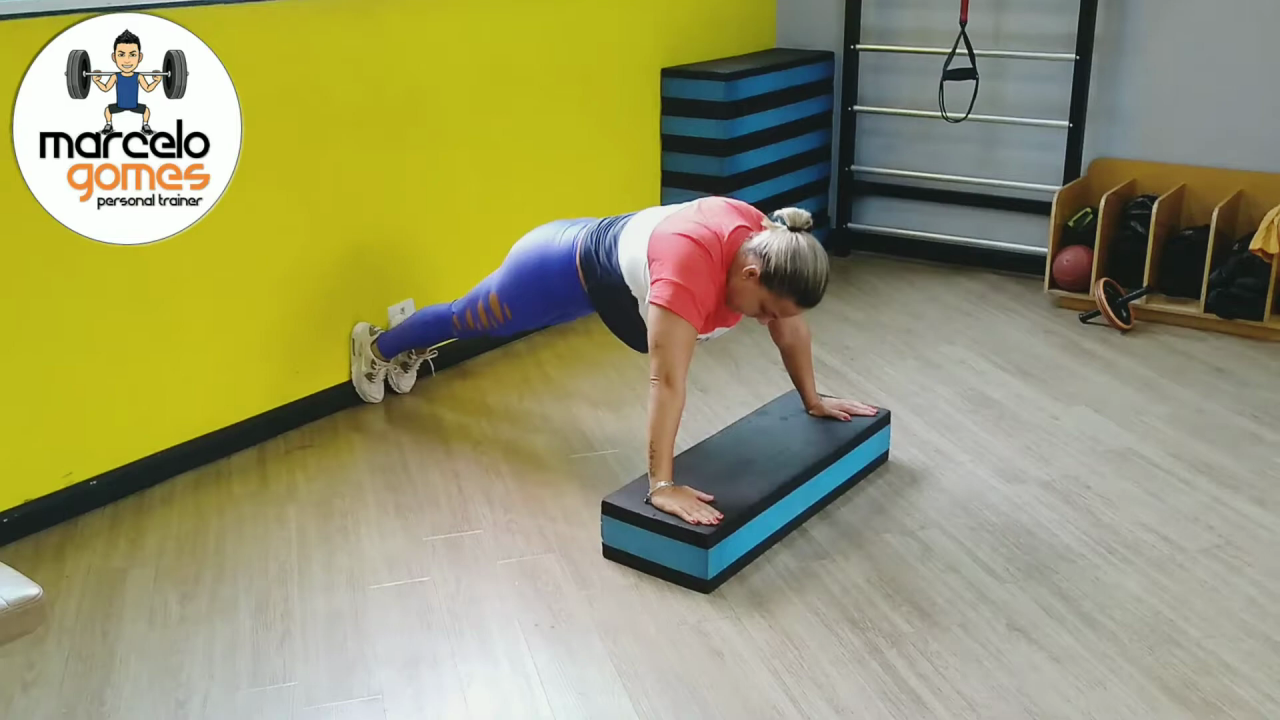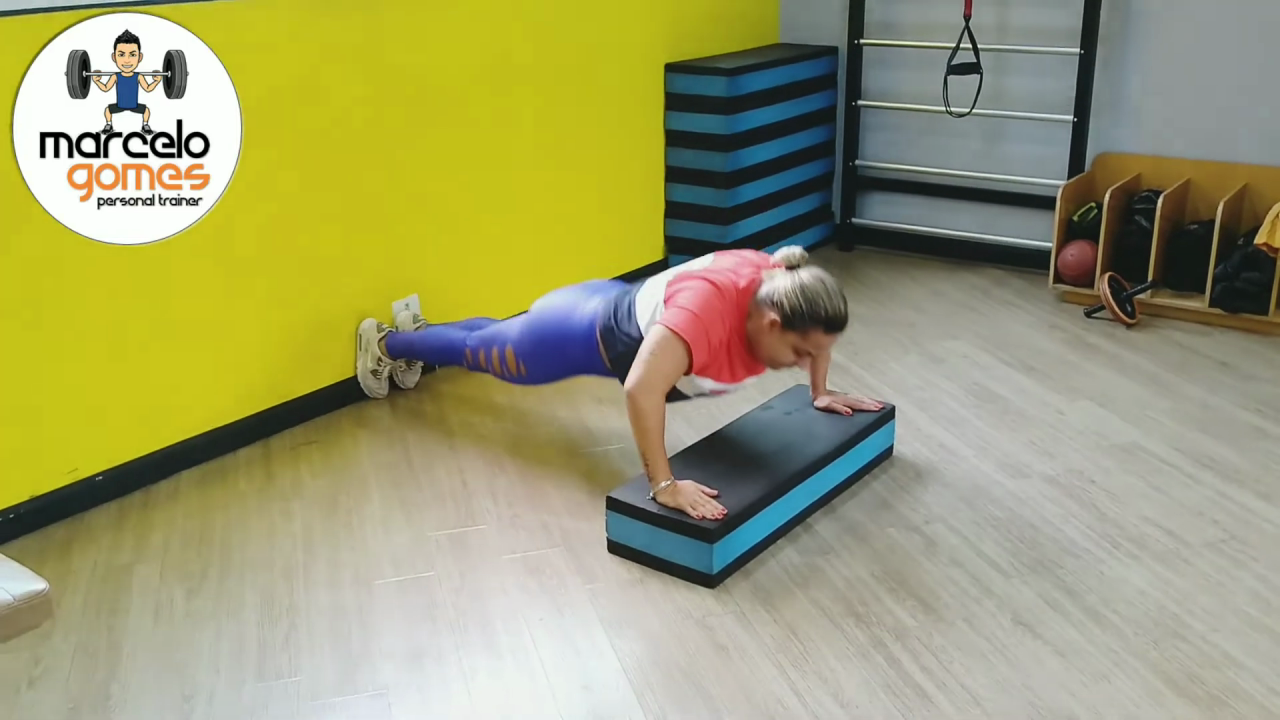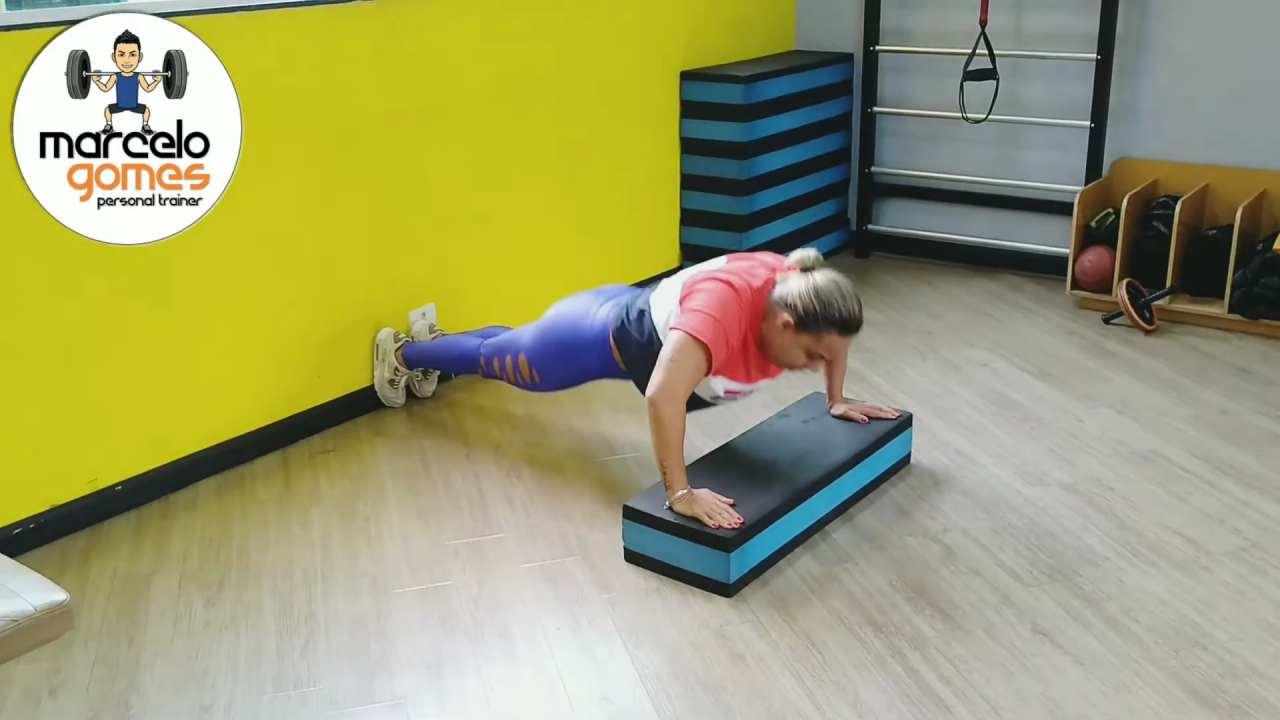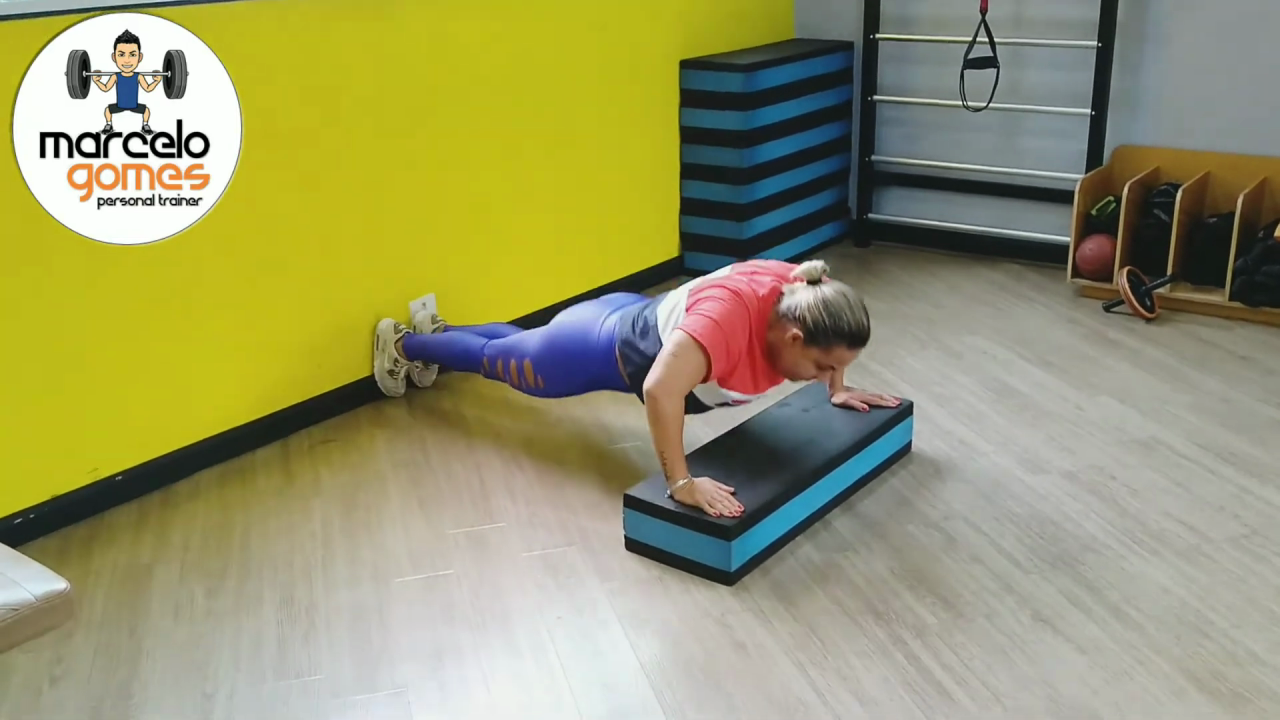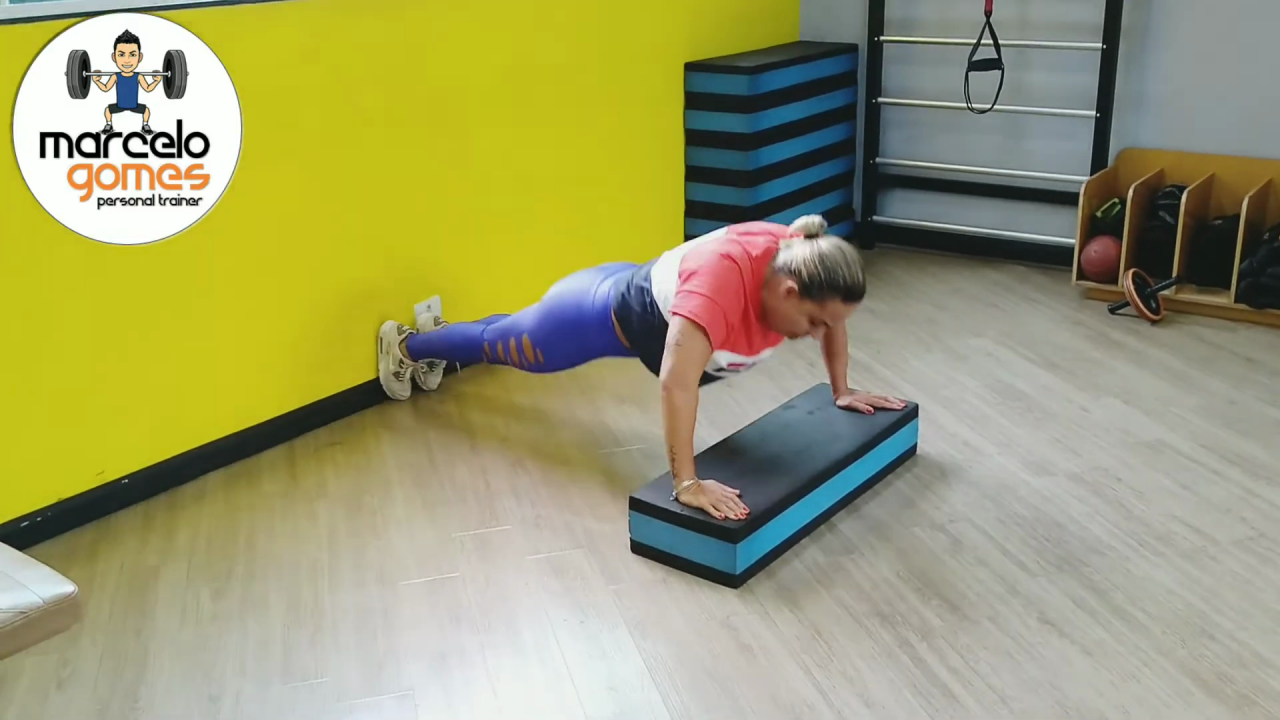
dt=1s
person 1, frame 1
left shoulder: (772, 249)
right shoulder: (692, 260)
left elbow: (792, 331)
right elbow: (666, 380)
left wrist: (813, 401)
right wrist: (662, 486)
left hip: (601, 271)
right hip: (562, 267)
left knee: (472, 324)
right knee: (465, 321)
left ankle: (412, 352)
right ankle: (378, 346)
person 1, frame 2
left shoulder: (784, 290)
right shoulder: (710, 305)
left elbow: (815, 329)
right elbow: (641, 390)
left wrist: (822, 391)
right wrist: (664, 486)
left hip: (621, 313)
right hip: (585, 332)
left knee: (490, 340)
right knee: (477, 351)
left ankle: (418, 327)
right ankle: (386, 342)
person 1, frame 3
left shoulder: (799, 292)
right shoulder: (724, 306)
left elbow: (832, 335)
right elbow: (662, 398)
left wrist: (837, 400)
right wrist: (680, 493)
left hip: (640, 318)
right hip: (601, 336)
left knee: (512, 343)
right knee: (496, 359)
left ankle: (433, 337)
right ankle: (403, 352)
person 1, frame 4
left shoulder: (803, 298)
right shoulder: (730, 315)
right elbow: (660, 391)
left wrist: (839, 391)
right wrist: (682, 483)
left hip: (639, 320)
right hip: (602, 348)
left knee: (514, 341)
right knee: (495, 360)
left ankle: (436, 329)
right ankle: (404, 343)
person 1, frame 5
left shoulder: (799, 262)
right shoulder: (723, 277)
left elbow: (833, 323)
right elbow: (677, 382)
left wrist: (842, 390)
right wrist: (687, 483)
left hip: (642, 301)
right hip: (601, 313)
left knee: (506, 338)
right knee: (495, 345)
left ankle: (439, 328)
right ankle: (407, 344)
